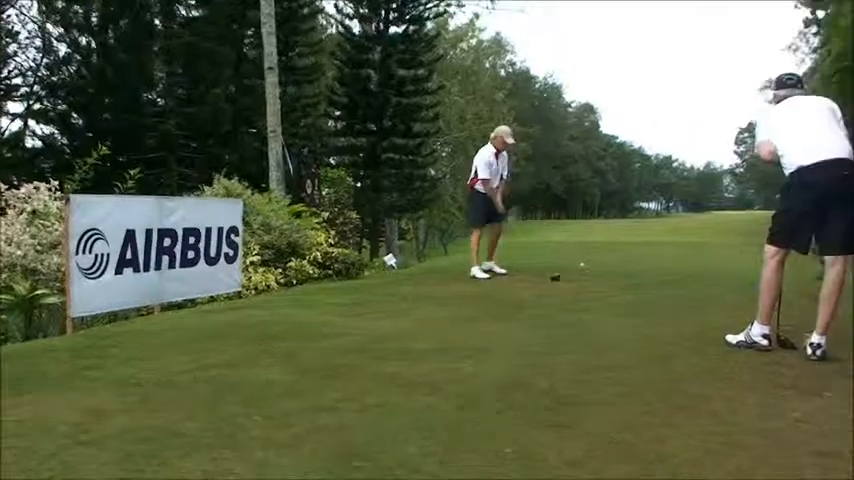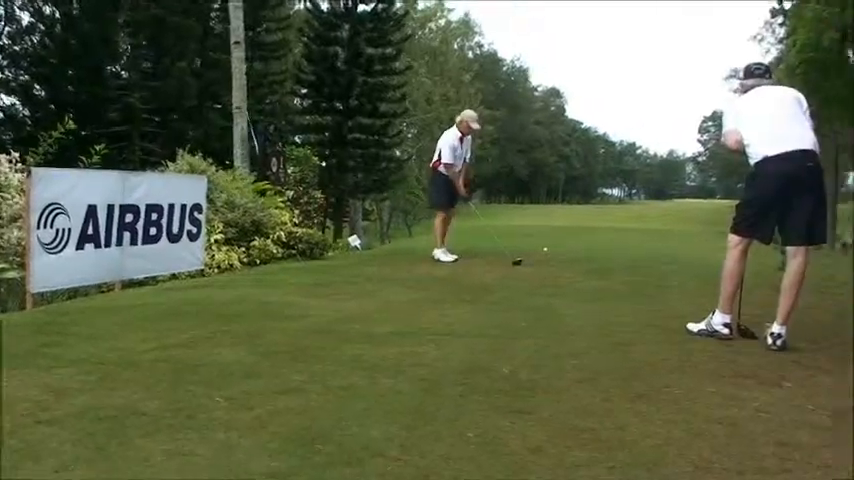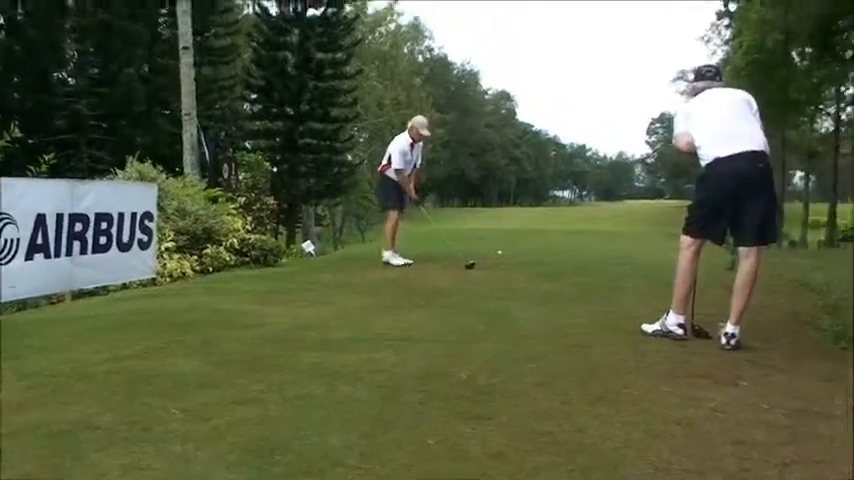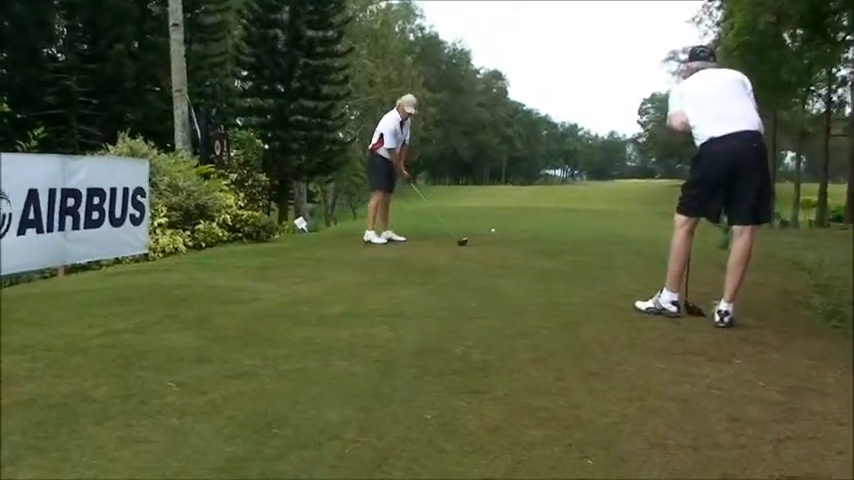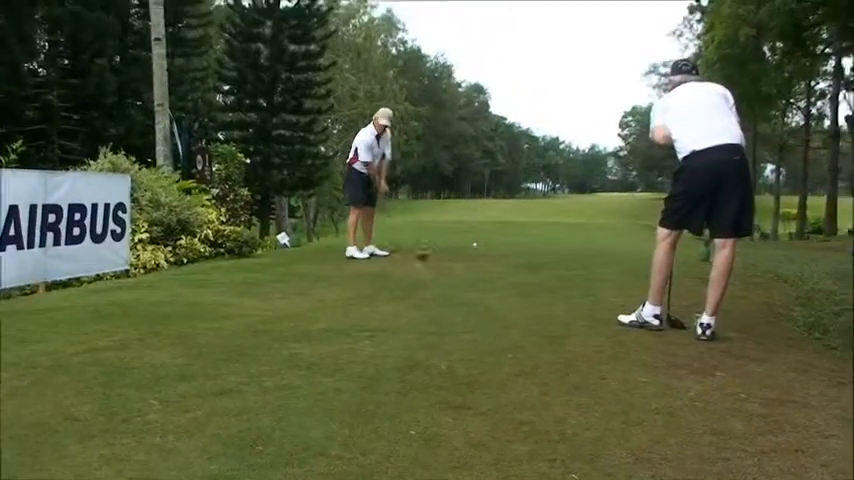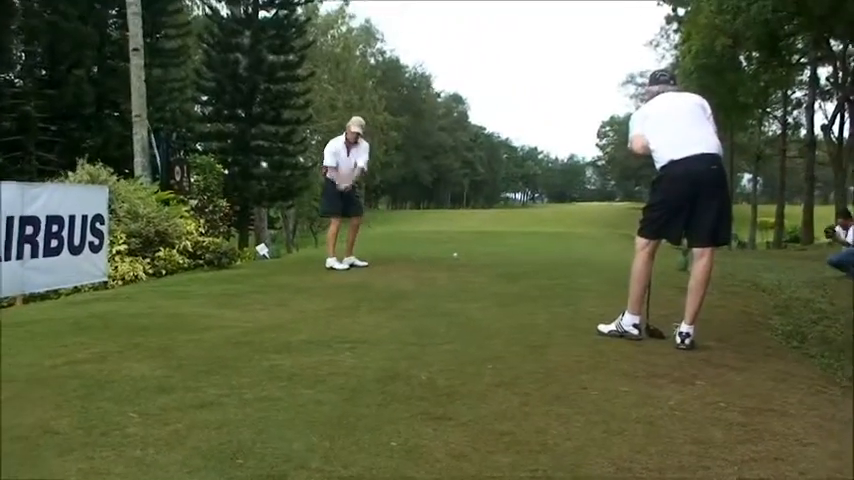
dt=0.2s
person 1, frame 1
left shoulder: (771, 115)
right shoulder: (827, 103)
left elbow: (766, 153)
left hip: (805, 177)
left knee: (775, 252)
left ankle: (761, 332)
right ankle: (817, 341)
person 1, frame 2
left shoulder: (737, 104)
right shoulder: (793, 94)
left elbow: (733, 142)
right elbow: (810, 132)
left hip: (769, 168)
right hip: (807, 163)
left knee: (737, 242)
right knee: (798, 251)
left ankle: (721, 320)
right ankle: (777, 331)
person 1, frame 3
left shoulder: (688, 107)
right shoulder: (743, 96)
left elbow: (684, 144)
right elbow: (760, 133)
left hip: (720, 169)
right hip: (757, 164)
left knee: (690, 243)
right knee: (750, 250)
left ankle: (675, 321)
right ankle: (731, 330)
person 1, frame 4
left shoulder: (682, 87)
right shoulder: (737, 77)
left elbow: (678, 123)
right elbow: (755, 114)
left hip: (715, 148)
right hip: (752, 144)
left knee: (684, 221)
right knee: (744, 229)
left ankle: (669, 299)
right ankle: (725, 309)
person 1, frame 5
left shoulder: (665, 101)
right shoulder: (720, 90)
left elbow: (660, 137)
right elbow: (737, 127)
left hip: (697, 161)
right hip: (734, 157)
left knee: (667, 234)
right knee: (726, 242)
left ankle: (652, 312)
right ankle: (707, 322)
person 1, frame 6
left shoulder: (643, 111)
right shoulder: (697, 100)
left elbow: (639, 147)
right elbow: (714, 137)
left hip: (675, 170)
right hip: (711, 166)
left knee: (645, 243)
right knee: (704, 251)
left ankle: (631, 321)
right ankle: (686, 331)
person 2, frame 1
left shoulder: (503, 155)
right shoulder: (484, 155)
left elbow: (503, 178)
right elbow: (485, 183)
left wrist: (499, 198)
right wrist: (497, 203)
left hip: (491, 196)
right hip: (478, 195)
left knee: (497, 229)
right knee: (478, 231)
left ankle: (489, 262)
right ankle: (475, 267)
person 2, frame 2
left shoulder: (467, 139)
right shoulder: (448, 139)
left elbow: (465, 162)
right elbow: (448, 167)
left wrist: (461, 183)
right wrist: (459, 187)
left hip: (451, 178)
right hip: (440, 177)
left knee: (449, 214)
right knee: (442, 213)
left ankle: (441, 248)
right ankle: (438, 251)
person 2, frame 3
left shoulder: (419, 144)
right shoulder: (399, 144)
left elbow: (416, 167)
right elbow: (398, 172)
left wrist: (411, 188)
right wrist: (409, 192)
left hip: (400, 183)
right hip: (388, 181)
left knee: (396, 218)
right knee: (393, 215)
left ankle: (392, 254)
right ankle: (387, 252)
person 2, frame 4
left shoulder: (406, 121)
right shoulder: (389, 123)
left elbow: (405, 144)
right elbow: (391, 150)
left wrist: (401, 166)
right wrist: (401, 170)
left hip: (390, 162)
right hip: (378, 160)
left knee: (386, 197)
right knee: (377, 195)
left ankle: (386, 232)
right ankle: (369, 232)
person 2, frame 5
left shoulder: (386, 135)
right shoulder: (364, 137)
left elbow: (386, 158)
right elbow: (367, 164)
left wrist: (384, 181)
right wrist: (378, 183)
left hip: (371, 177)
right hip: (356, 174)
left knee: (369, 211)
right knee: (356, 210)
left ankle: (369, 246)
right ankle: (351, 248)
person 2, frame 6
left shoulder: (364, 146)
right shoulder: (334, 144)
left elbow: (361, 167)
right elbow: (330, 169)
left wrist: (349, 182)
right wrist: (339, 183)
left hip: (350, 187)
right hip: (332, 186)
left knee: (356, 222)
right knee: (336, 222)
left ankle: (349, 257)
right ankle: (331, 259)
